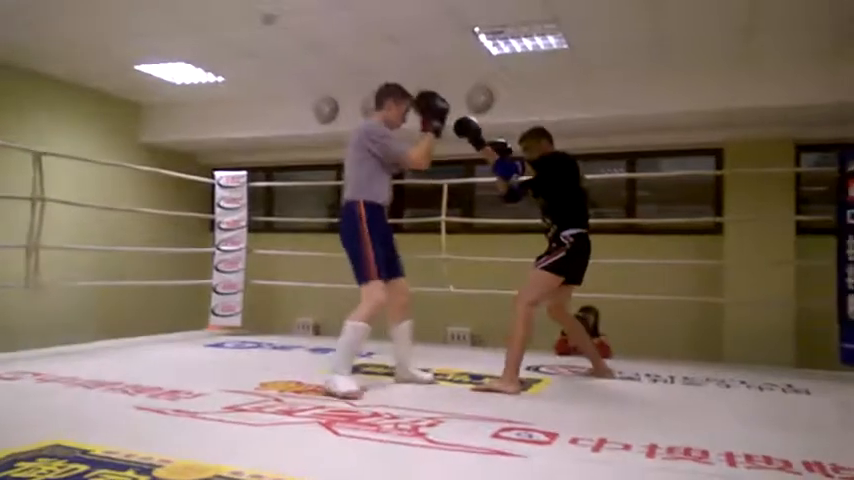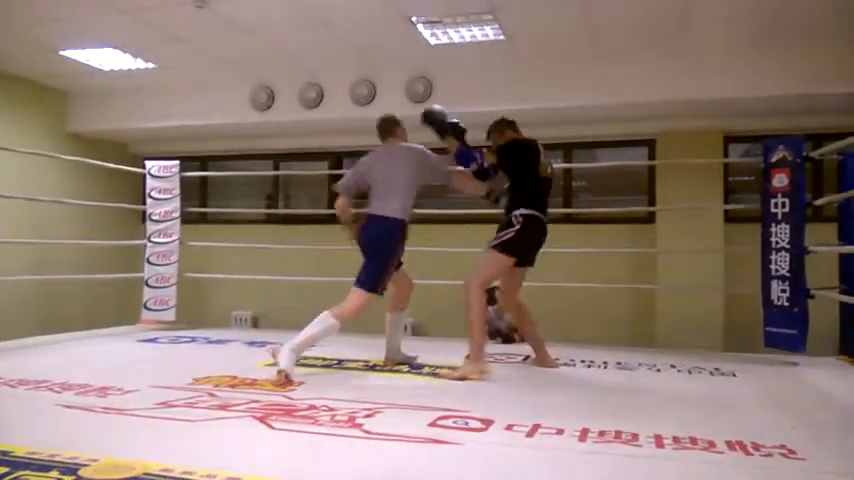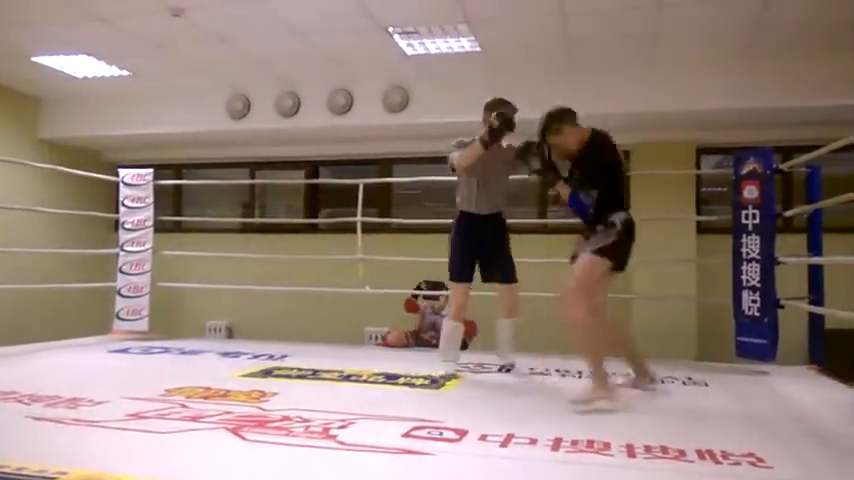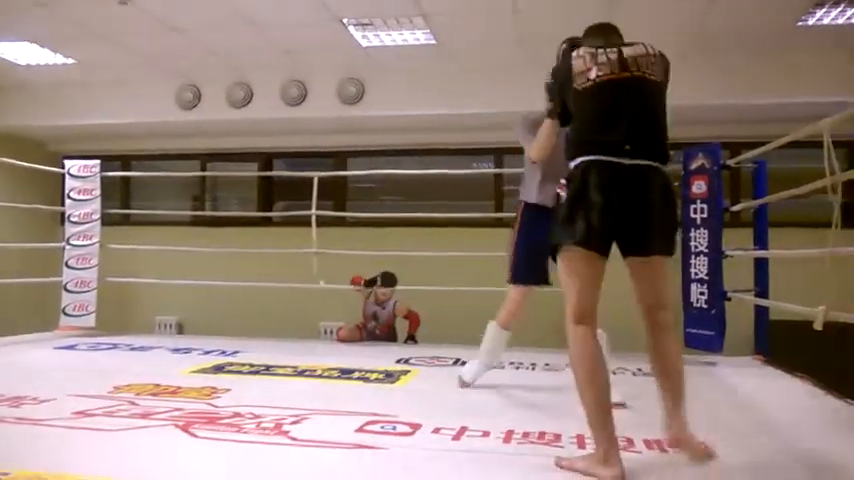
dt=1s
person 1, frame 1
left shoulder: (560, 161)
right shoulder: (544, 177)
left elbow: (510, 172)
right elbow: (507, 192)
left wrist: (479, 143)
right wrist: (500, 158)
left hip: (569, 243)
right hip: (567, 245)
left knee: (524, 302)
right knee: (557, 309)
left ankle: (509, 378)
right ankle: (599, 365)
person 1, frame 2
left shoulder: (521, 146)
right shoulder: (534, 154)
left elbow: (475, 161)
left wrist: (446, 134)
left hip: (522, 224)
right hip: (533, 226)
left knee: (476, 284)
right knee: (509, 295)
left ankle: (476, 361)
right ankle: (542, 355)
person 1, frame 3
left shoulder: (598, 151)
right shoulder: (592, 143)
left elbow: (583, 206)
right elbow: (573, 180)
left wrist: (554, 180)
right wrist: (544, 159)
left hip: (612, 229)
right hip: (600, 230)
left knee: (573, 298)
right knee: (590, 307)
left ankle: (600, 381)
right ankle: (641, 372)
person 1, frame 4
left shoulder: (568, 64)
right shoulder: (657, 59)
left hip: (591, 181)
right hip: (650, 182)
left knee: (580, 320)
right knee: (657, 313)
right ankle: (677, 425)
person 2, frame 1
left shoulder: (378, 135)
right shoulder: (372, 129)
left elbow: (417, 161)
right elbow: (415, 160)
left wrist: (428, 127)
right wrist: (435, 125)
left hip: (375, 218)
right hip: (361, 216)
left knee: (400, 294)
right knee: (376, 297)
left ankle: (403, 368)
right ankle: (339, 374)
person 2, frame 2
left shoulder: (365, 162)
right shoulder: (419, 153)
left elbow: (341, 204)
right elbow: (458, 180)
left wrist: (353, 230)
right wrist: (486, 191)
left hip: (370, 228)
right hip: (390, 231)
left knee: (404, 284)
right knee: (355, 305)
left ankle: (393, 351)
right ankle: (291, 351)
person 2, frame 3
left shoulder: (508, 152)
right shoulder: (463, 146)
right elbow: (458, 163)
right wrist: (488, 140)
left hip: (495, 225)
right hip: (467, 225)
left knee: (509, 297)
right knee: (460, 297)
left ankle: (505, 354)
right ankle: (448, 361)
person 2, frame 4
right shoulder: (533, 122)
right elbow: (537, 156)
right wrist: (554, 111)
right hip: (535, 216)
right knee: (515, 304)
right ankle: (482, 361)
